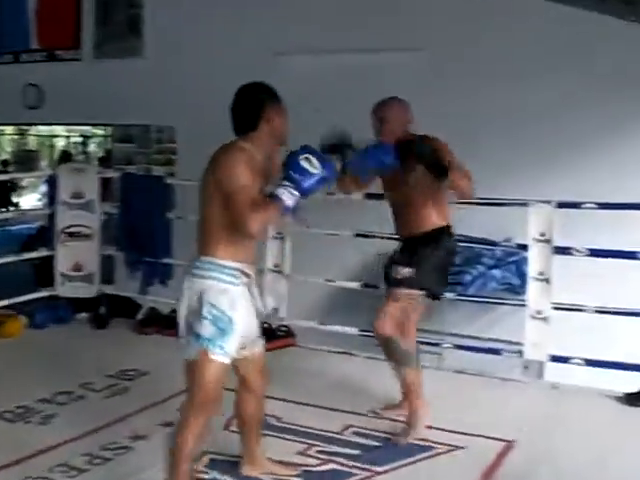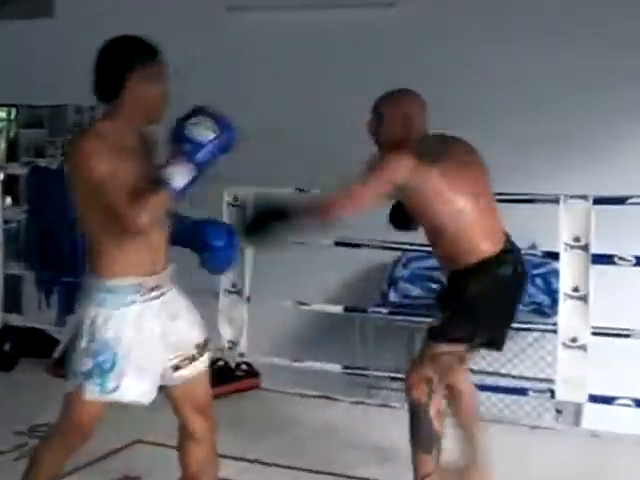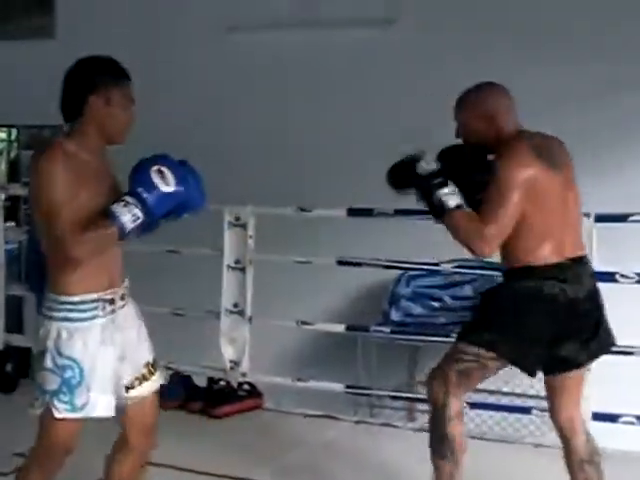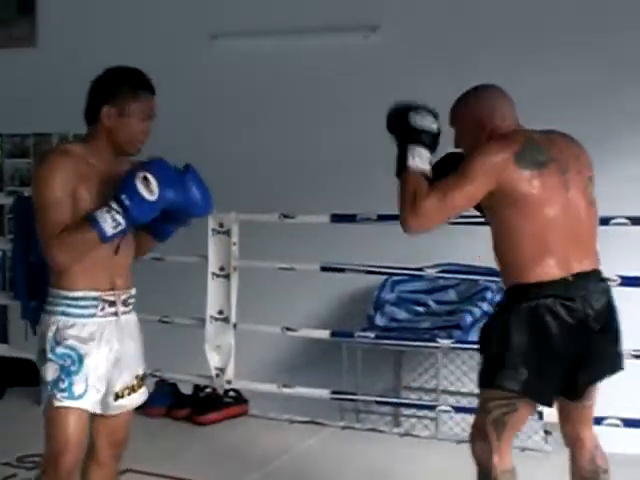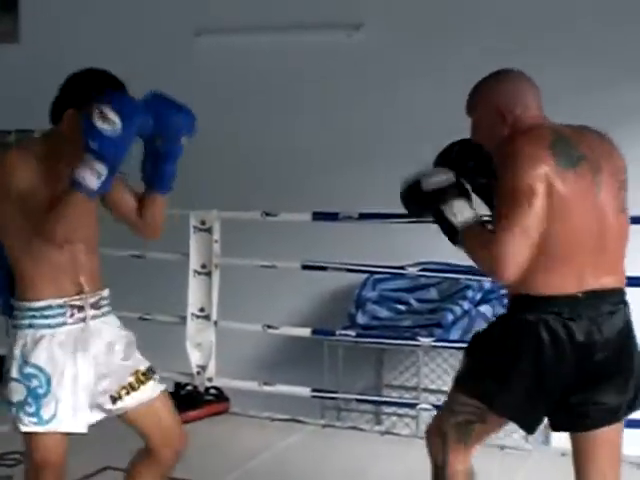
dt=0.4s
person 1, frame 1
left shoulder: (264, 161)
right shoulder: (233, 158)
right elbow: (251, 223)
right wrist: (295, 186)
left hip: (237, 287)
right hip: (216, 285)
left knee: (255, 377)
right knee: (203, 402)
person 1, frame 2
left shoulder: (141, 142)
right shoulder: (92, 147)
right elbow: (134, 219)
right wrist: (189, 160)
left hip: (162, 298)
right hip: (116, 307)
left knee: (200, 417)
right knee: (74, 431)
person 1, frame 3
left shoulder: (98, 161)
right shoulder: (54, 163)
right elbow: (74, 247)
left wrist: (156, 210)
right wrist: (139, 202)
left hip: (121, 314)
right hip: (75, 322)
left knee: (142, 433)
person 1, frame 4
left shoulder: (126, 170)
right shoulder: (60, 165)
right elbow: (59, 252)
left wrist: (169, 218)
right wrist: (123, 208)
left hip: (122, 319)
right hip: (75, 319)
left knee: (109, 447)
person 1, frame 5
left shoulder: (96, 162)
left elbow: (148, 224)
right elbow: (58, 231)
left wrist: (162, 163)
right wrist: (100, 155)
left hip: (100, 323)
right hip: (46, 328)
left knee: (170, 438)
person 2, frame 1
left shoulder: (429, 147)
right shoulder: (384, 154)
left elbow: (467, 190)
right elbow: (348, 185)
left wrist: (436, 165)
right wrist: (346, 166)
left hip: (431, 247)
right hip: (410, 247)
left knee: (386, 325)
right knee: (405, 328)
left ankle: (418, 408)
right ankle: (409, 400)
person 2, frame 2
left shoulder: (402, 160)
right shoulder: (457, 148)
left elbow: (342, 203)
left wrist: (284, 216)
left hip: (488, 281)
right hip: (504, 267)
left knee: (424, 381)
right knee: (450, 367)
person 2, frame 3
left shoulder: (515, 158)
right shoulder: (549, 147)
left elbow: (484, 242)
left wrist: (439, 193)
left hip: (535, 293)
right hip: (577, 287)
left knee: (443, 388)
right knee: (569, 418)
person 2, frame 4
left shoulder: (497, 156)
right shoulder: (569, 147)
left elbow: (415, 218)
left wrist: (415, 148)
left hip: (539, 313)
right hip: (593, 301)
left knee: (490, 444)
right knee: (580, 432)
person 2, frame 5
left shoulder: (529, 152)
right shoulder: (602, 147)
left elbow: (505, 265)
left wrist: (453, 208)
right wrist: (493, 180)
left hip: (544, 330)
left knee: (447, 441)
